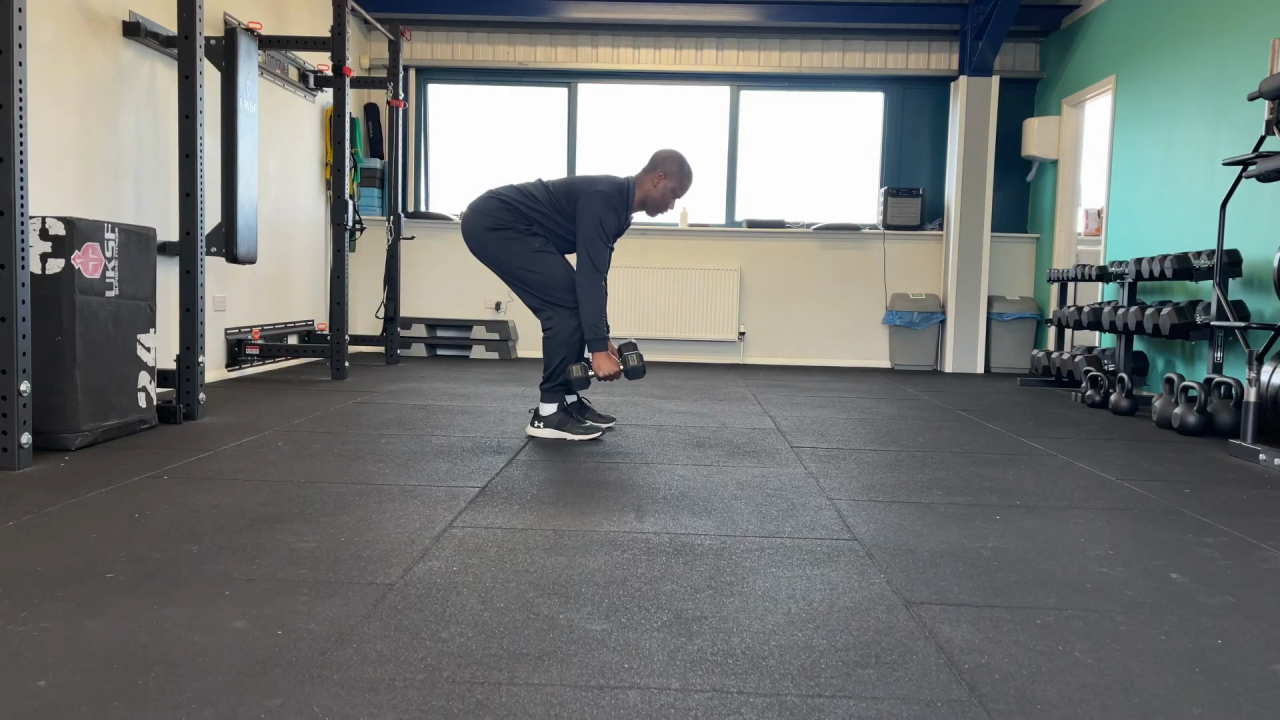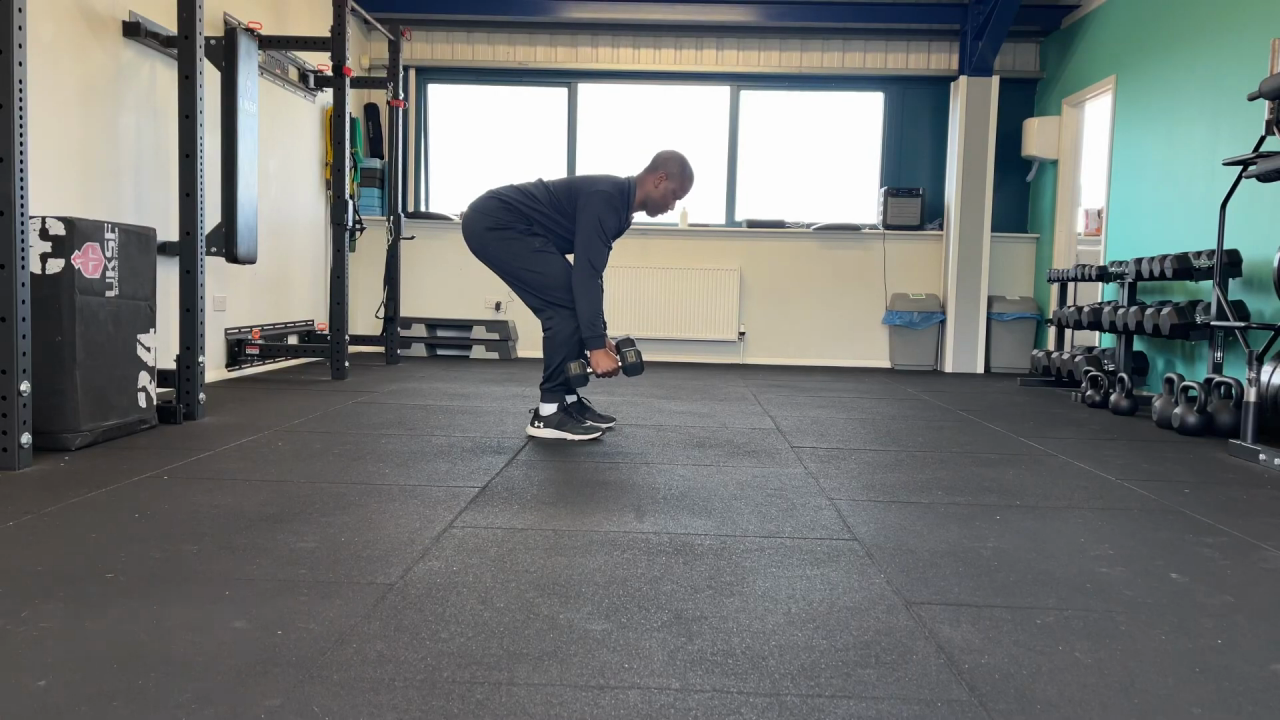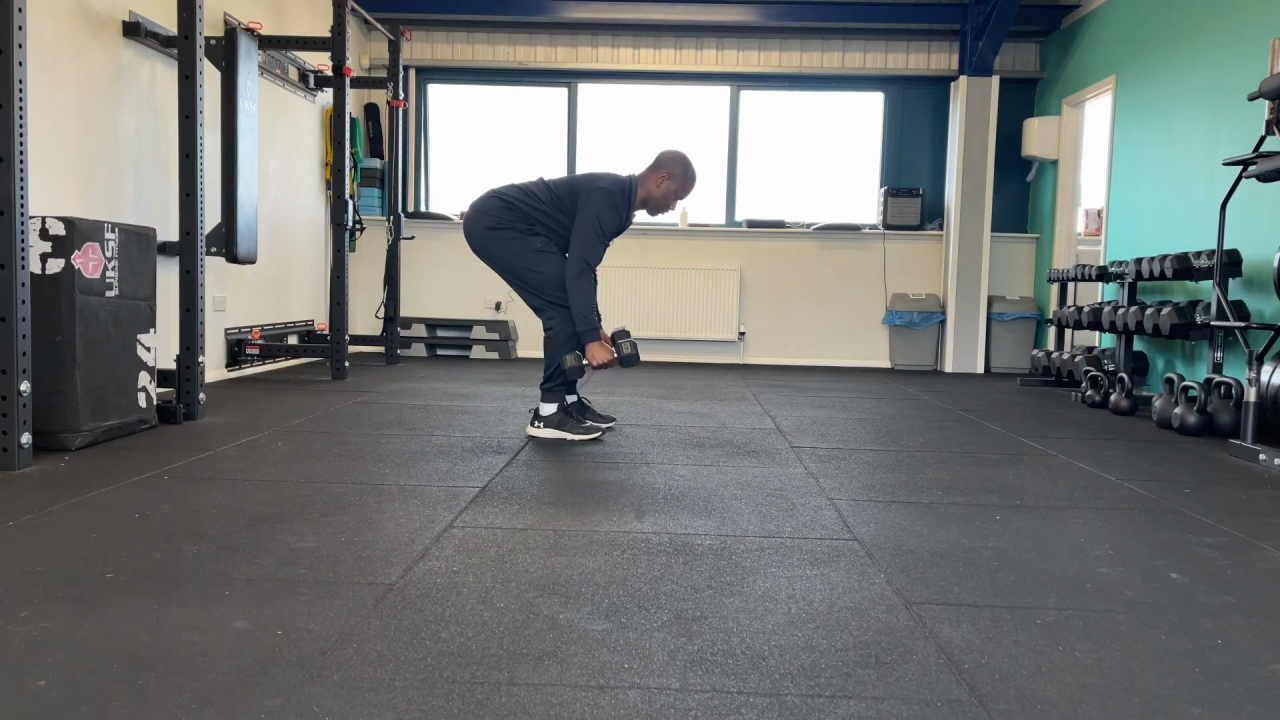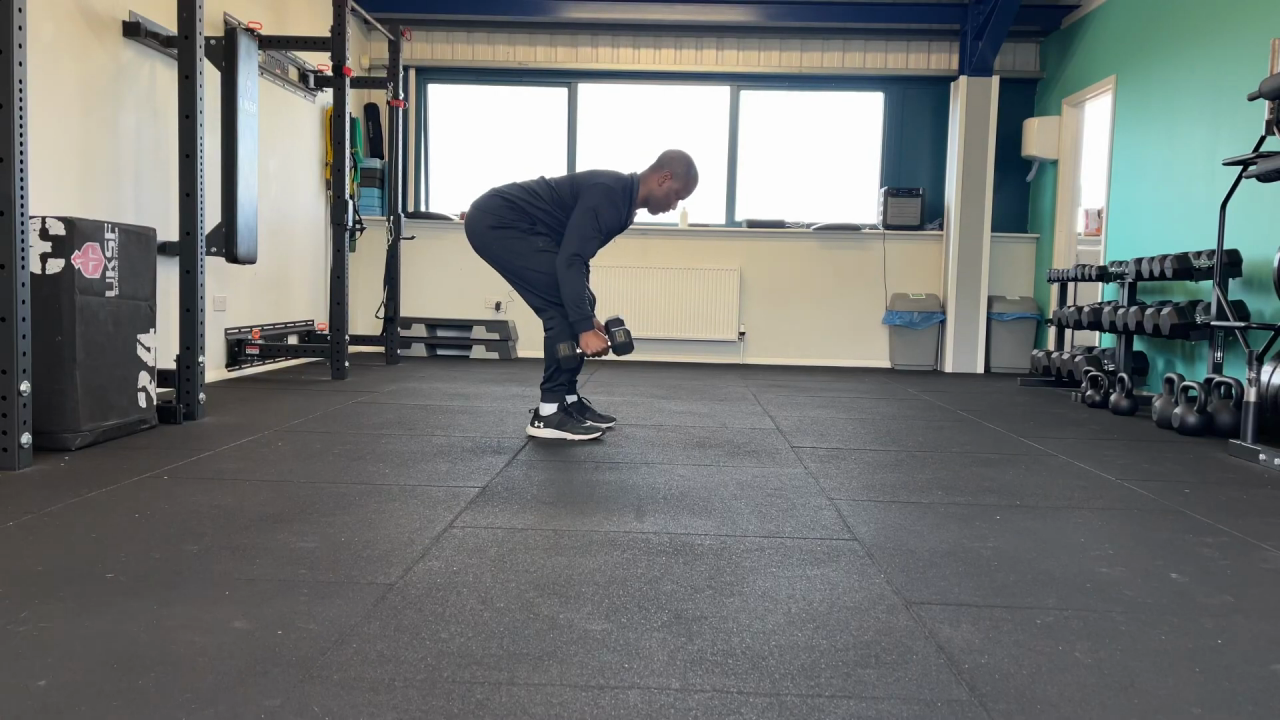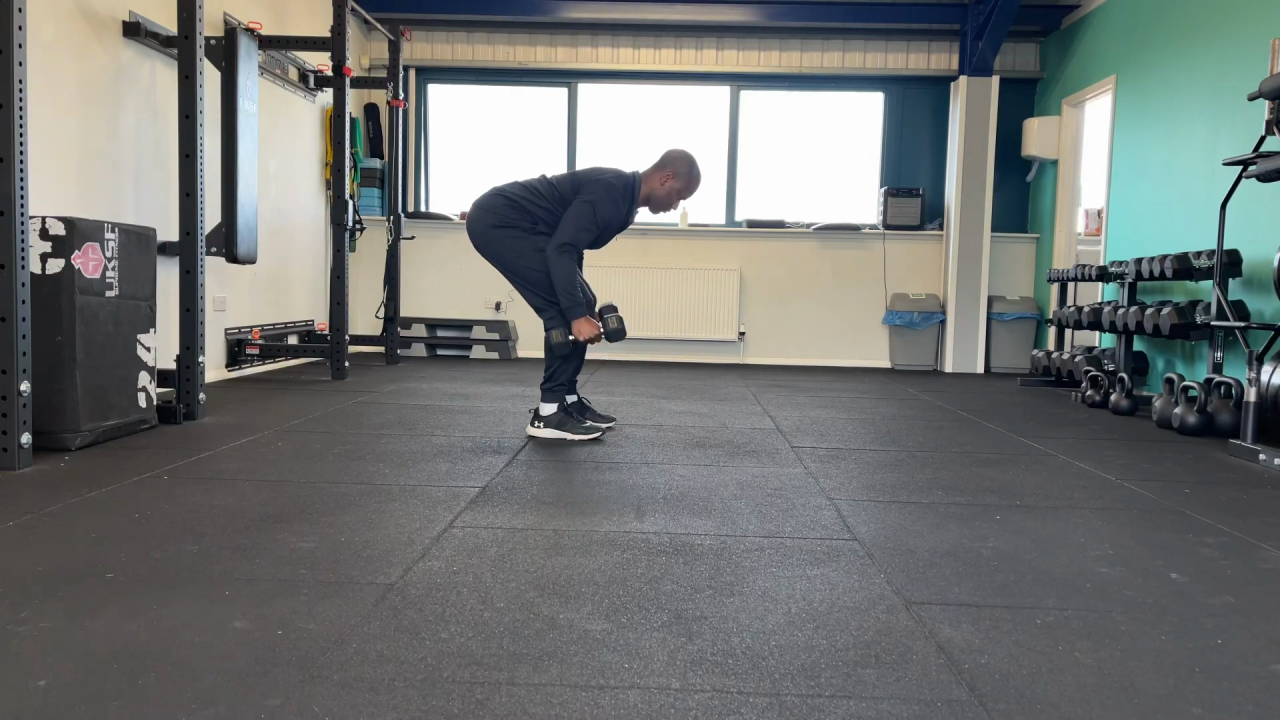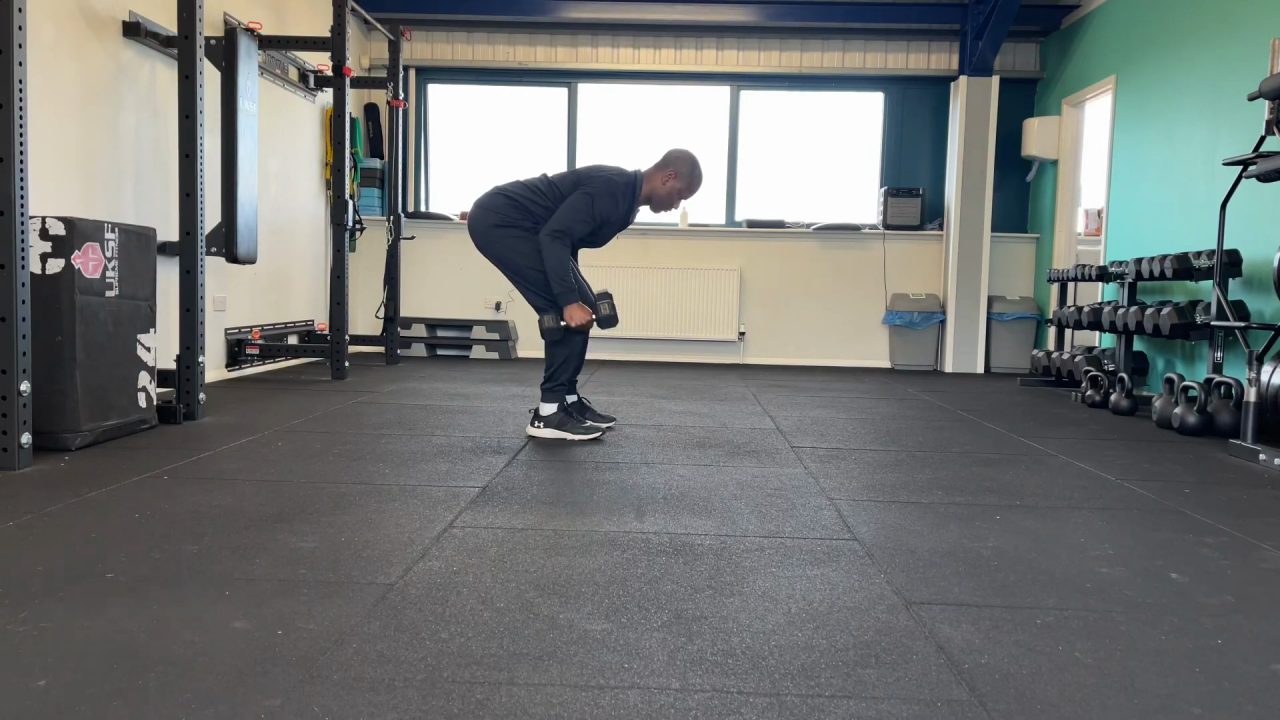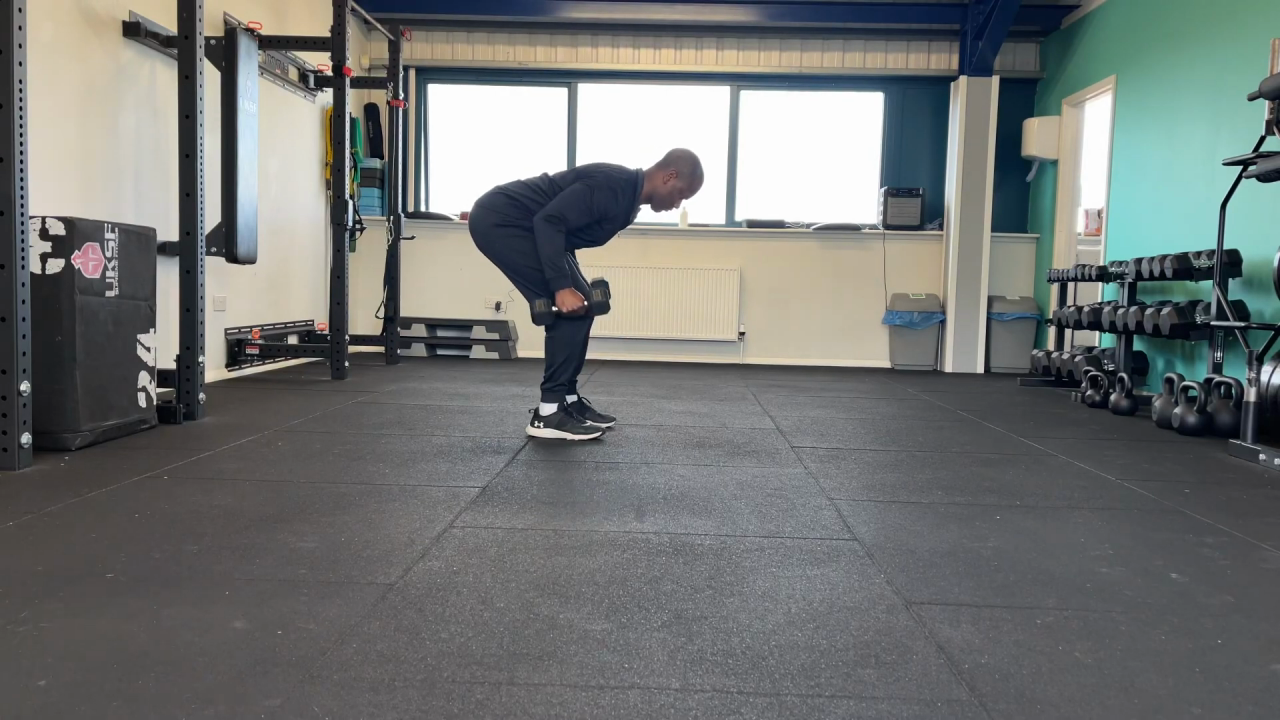
dt=0.1s
person 1, frame 1
left shoulder: (618, 205)
right shoulder: (605, 199)
left elbow: (594, 274)
right elbow: (589, 276)
left wrist: (602, 338)
right wrist: (598, 348)
left hip: (500, 224)
right hip: (493, 222)
left knee: (569, 305)
right knee: (567, 305)
left ankle: (565, 400)
right ankle: (549, 413)
person 1, frame 2
left shoulder: (619, 204)
right shoulder: (606, 199)
left elbow: (589, 273)
right elbow: (585, 275)
left wrist: (599, 336)
right wrist: (595, 347)
left hip: (501, 224)
right hip: (493, 223)
left knee: (571, 307)
right knee: (566, 306)
left ankle: (566, 401)
right ankle: (549, 413)
person 1, frame 3
left shoulder: (620, 202)
right shoulder: (608, 197)
left elbow: (584, 266)
right elbow: (579, 269)
left wrist: (593, 327)
right wrist: (591, 340)
left hip: (502, 223)
right hip: (495, 222)
left knee: (570, 304)
right knee: (566, 306)
left ankle: (566, 400)
right ankle: (549, 413)
person 1, frame 4
left shoulder: (622, 202)
right shoulder: (609, 195)
left elbow: (575, 256)
right elbow: (569, 260)
left wrist: (588, 319)
right wrist: (584, 328)
left hip: (507, 224)
right hip: (496, 222)
left knee: (576, 307)
right knee: (569, 311)
left ankle: (567, 400)
right ankle: (549, 413)
person 1, frame 5
left shoulder: (624, 201)
right shoulder: (611, 192)
left elbow: (571, 246)
right elbow: (561, 249)
left wrist: (582, 309)
right wrist: (578, 315)
left hip: (507, 223)
right hip: (498, 221)
left knee: (577, 305)
right knee: (567, 309)
left ankle: (566, 400)
right ankle: (549, 413)
person 1, frame 6
left shoulder: (626, 200)
right shoulder: (613, 188)
left elbow: (565, 235)
right elbow: (553, 235)
left wrist: (577, 299)
right wrist: (569, 302)
left hip: (508, 222)
right hip: (499, 220)
left knee: (580, 305)
right knee: (571, 310)
left ankle: (567, 400)
right ankle: (549, 413)
person 1, frame 7
left shoulder: (627, 200)
right shoulder: (614, 186)
right elbow: (549, 220)
left wrist: (566, 283)
right wrist: (562, 287)
left hip: (508, 222)
right hip: (499, 220)
left knee: (577, 306)
right knee: (571, 310)
left ankle: (566, 399)
right ankle: (549, 413)
